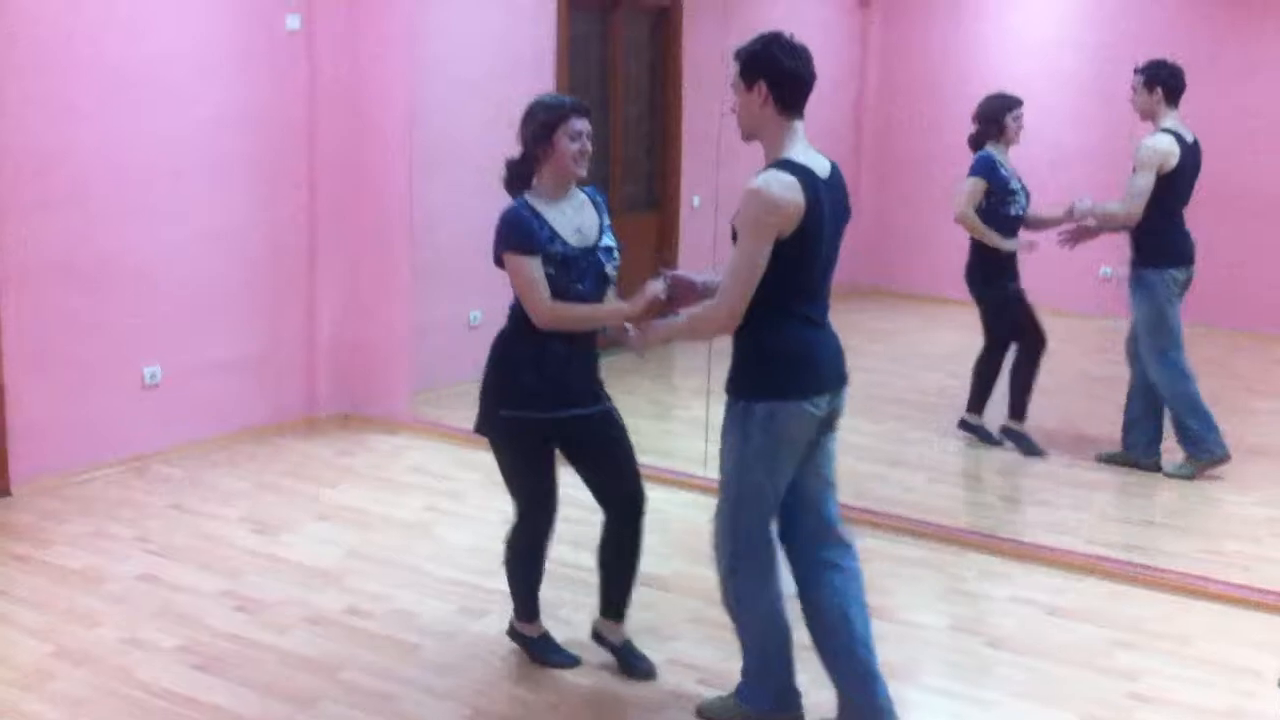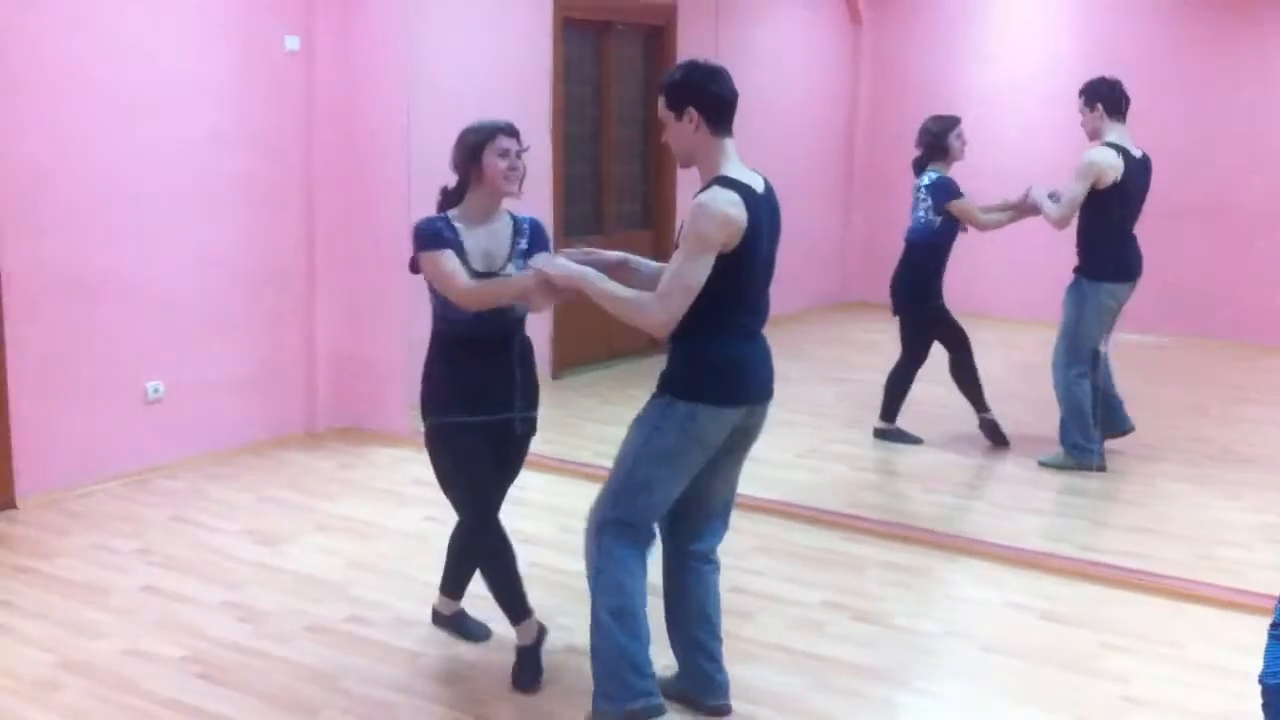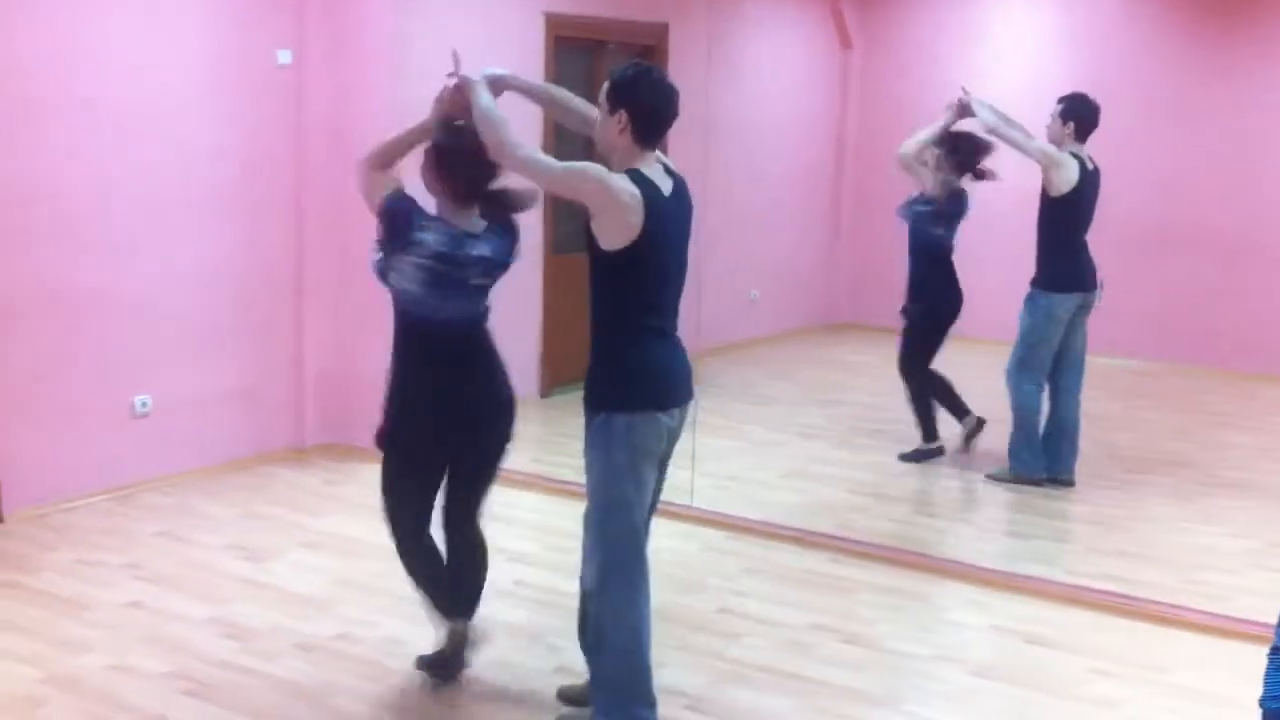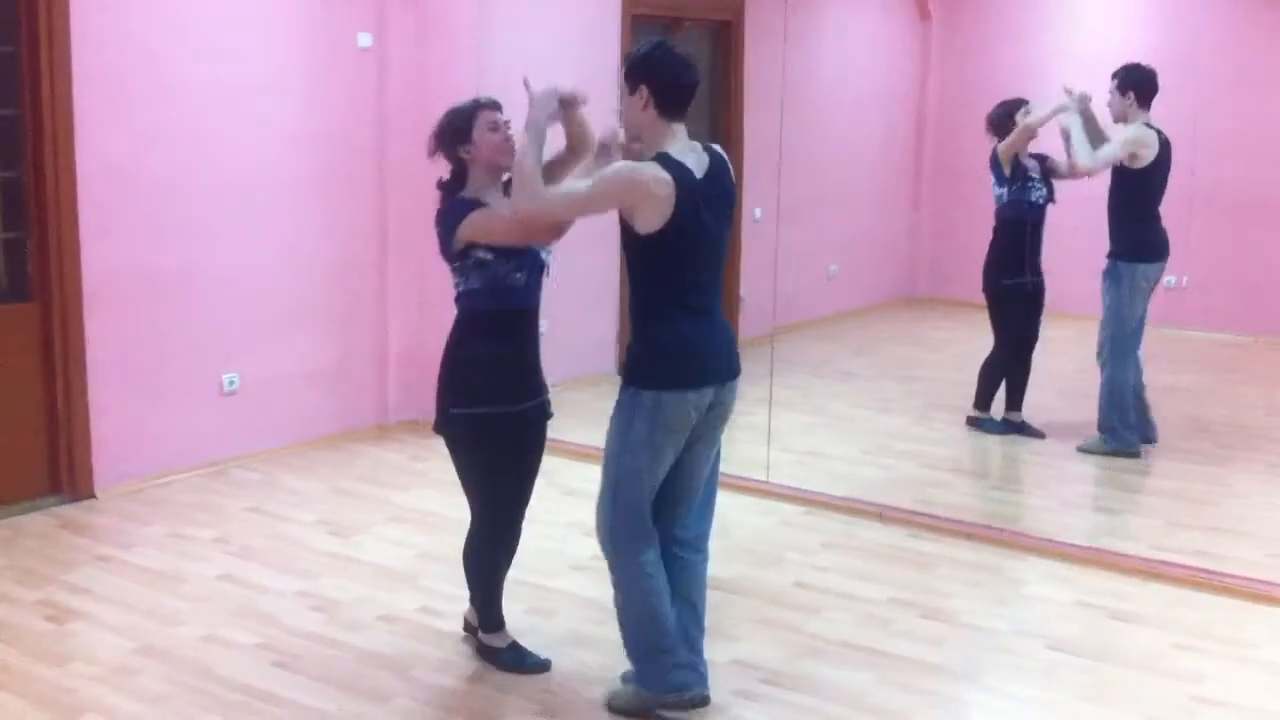
dt=1s
person 1, frame 1
left shoulder: (768, 191)
right shoulder: (828, 177)
left elbow: (728, 316)
left wrist: (663, 328)
right wrist: (702, 287)
left hip: (772, 387)
right hip: (821, 374)
left knee: (745, 545)
right knee: (819, 539)
person 1, frame 2
left shoulder: (713, 207)
right shoulder: (759, 193)
left elbow: (661, 318)
left wrist: (582, 277)
right wrist: (619, 263)
left hip: (701, 391)
right hip: (750, 385)
left knee: (617, 529)
right knee: (694, 537)
person 1, frame 3
left shoulder: (608, 191)
right shoulder: (671, 182)
left elbow: (507, 151)
right elbow: (599, 129)
left wrist: (477, 90)
right wrist: (525, 86)
left hip: (628, 396)
right hip: (668, 386)
left knee: (614, 556)
right knee: (619, 541)
person 1, frame 4
left shoulder: (639, 180)
right shoulder: (719, 165)
left elbow: (531, 205)
left wrist: (536, 123)
right wrist: (639, 145)
left hip: (663, 377)
right hip: (717, 370)
left knee: (626, 527)
right knee: (684, 528)
person 2, frame 1
left shoulder: (595, 203)
right shoulder: (519, 221)
right elbow: (544, 313)
left wrist: (625, 324)
right wrist: (628, 308)
left hip: (582, 385)
right hip: (523, 388)
left knee: (627, 501)
right knee: (536, 512)
left ankle: (611, 628)
right ankle: (527, 625)
person 2, frame 2
left shoulder: (530, 230)
right shoulder: (434, 232)
left elbow: (538, 301)
right elbow: (464, 294)
left wrist: (553, 279)
right wrist: (531, 278)
left hip: (514, 389)
right hip: (453, 394)
left knee: (481, 510)
right knee: (481, 514)
left ankle: (448, 603)
right ankle: (527, 630)
person 2, frame 3
left shoulder: (405, 221)
right shoulder: (500, 236)
left elbow: (373, 169)
left wrist: (437, 119)
left hip: (417, 410)
right hip: (484, 406)
left knee: (408, 524)
right knee: (462, 522)
left ankle: (454, 633)
right ankle: (456, 633)
person 2, frame 4
left shoulder: (514, 195)
right shoulder: (460, 213)
left elbow: (577, 151)
right elbow: (543, 230)
left wrist: (570, 114)
left hip: (523, 378)
right hip: (475, 382)
left knee: (510, 510)
right knee: (493, 513)
left ankle: (480, 613)
right ankle: (492, 633)
person 3, frame 1
left shoulder: (1154, 145)
right shoulder: (1189, 143)
left elbow: (1131, 213)
left wrist: (1091, 211)
right wrist: (1098, 229)
left hip: (1157, 264)
right hip: (1174, 258)
left knee: (1163, 358)
right knee: (1143, 355)
left ankle: (1206, 444)
right ankle: (1140, 447)
person 3, frame 2
left shoulder: (1097, 158)
right shoulder: (1140, 158)
left elbow: (1059, 219)
left wrist: (1041, 197)
right wrist: (1068, 197)
left hip: (1099, 273)
right hip: (1124, 268)
left knee: (1071, 362)
right knee: (1089, 351)
left ankle: (1082, 451)
right ankle: (1112, 420)
person 3, frame 3
left shoulder: (1057, 160)
right shoulder: (1087, 167)
left elbow: (995, 128)
right elbow: (1028, 139)
left wrist: (975, 104)
right wrist: (989, 107)
left hip: (1055, 286)
right hip: (1081, 285)
left knee: (1025, 373)
right knee: (1066, 379)
left ankle: (1027, 464)
right ankle: (1060, 466)
person 3, frame 4
left shoulder: (1137, 136)
right shoulder: (1152, 138)
left elbow: (1086, 164)
right elbow: (1104, 151)
left wrist: (1075, 121)
right wrist: (1085, 112)
left hip: (1133, 257)
right hip: (1143, 254)
left knee: (1115, 348)
right knee: (1123, 347)
left ankle: (1119, 437)
right ankle: (1137, 426)
person 4, frame 1
left shoulder: (1007, 166)
right shoulder: (985, 162)
left elbow: (1023, 218)
right elbow: (963, 213)
left wrist: (1064, 217)
right wrist: (1003, 242)
left hip: (1004, 271)
right hip: (989, 271)
left knee: (998, 344)
right knee: (1032, 340)
left ankle: (973, 416)
right ankle: (1014, 424)
person 4, frame 2
left shoulder: (940, 182)
right shoulder: (938, 184)
left elbow: (974, 212)
right elbow: (979, 222)
left wrist: (1014, 204)
right wrist: (1021, 213)
left hip: (923, 280)
right hip: (916, 282)
left knee: (958, 345)
right knee: (915, 354)
left ankle: (983, 415)
right ankle: (885, 424)
person 4, frame 3
left shoulder: (946, 195)
right shoulder: (952, 191)
left elbow: (907, 153)
right elbow: (912, 154)
left wrist: (946, 121)
right wrist: (949, 121)
left hip: (931, 297)
right hip: (937, 293)
left knee: (912, 366)
right knee: (917, 366)
left ankle: (932, 441)
right ankle: (966, 419)
person 4, frame 4
left shoulder: (1039, 163)
right shoulder: (1003, 158)
left elbow: (1076, 168)
right elbow: (1028, 127)
right wrist: (1062, 106)
left hip: (1030, 268)
right hip: (1004, 268)
left knee: (1026, 345)
right knee: (1008, 345)
left ankle: (1013, 415)
right ankle: (979, 413)
